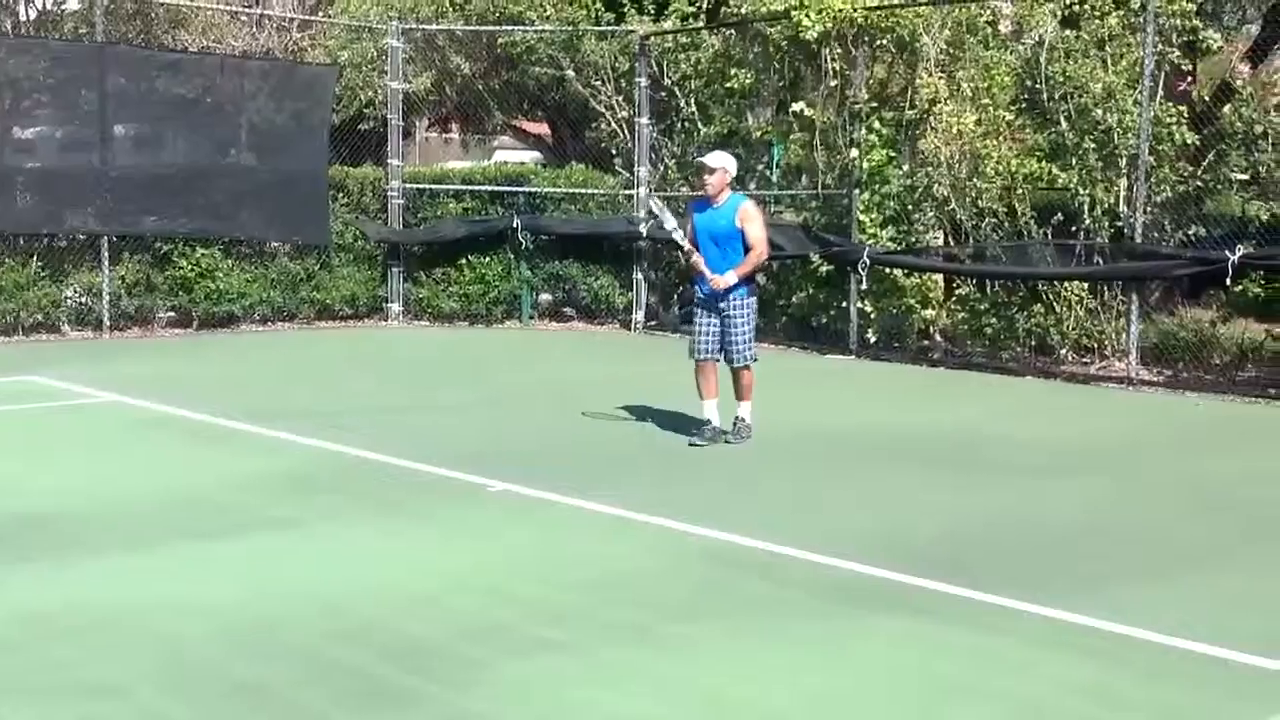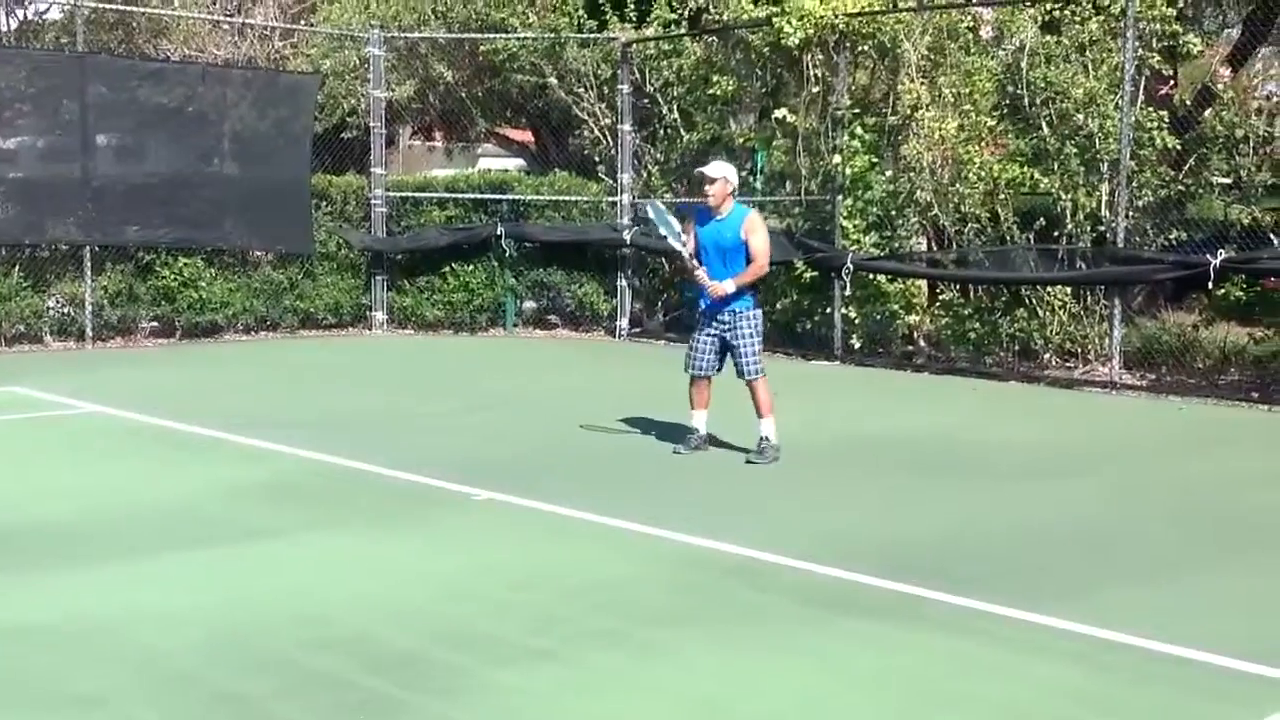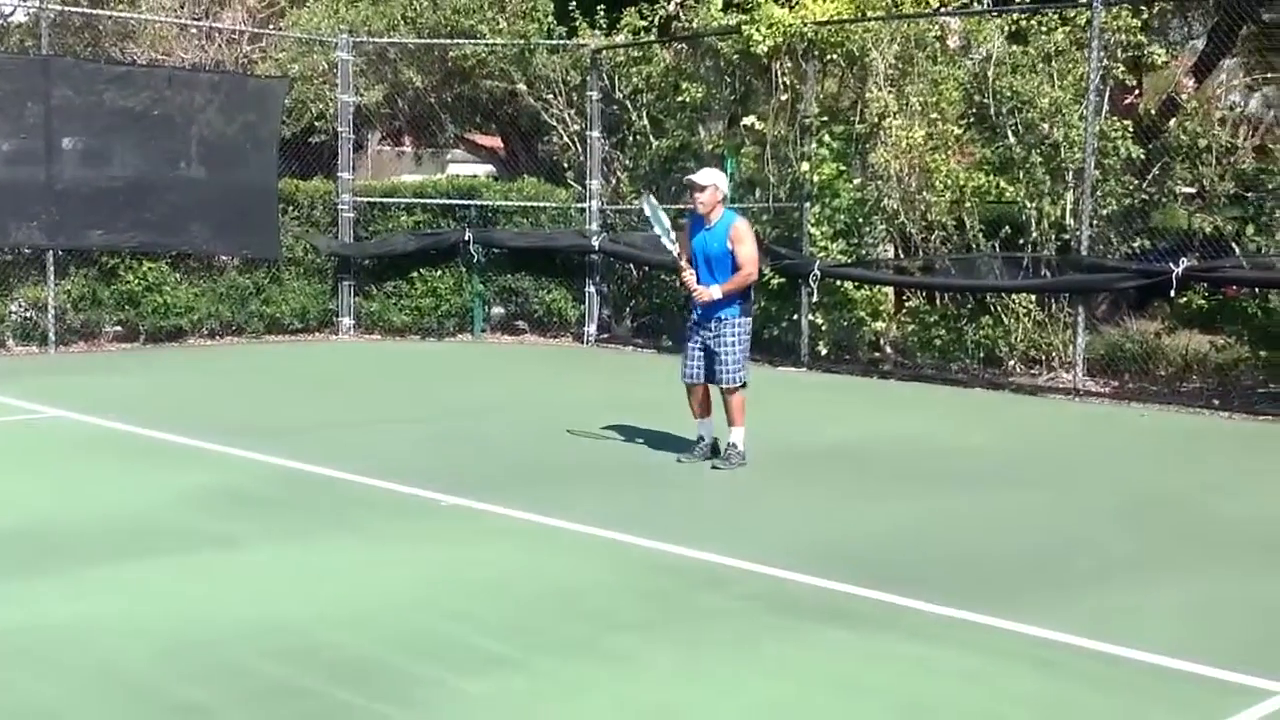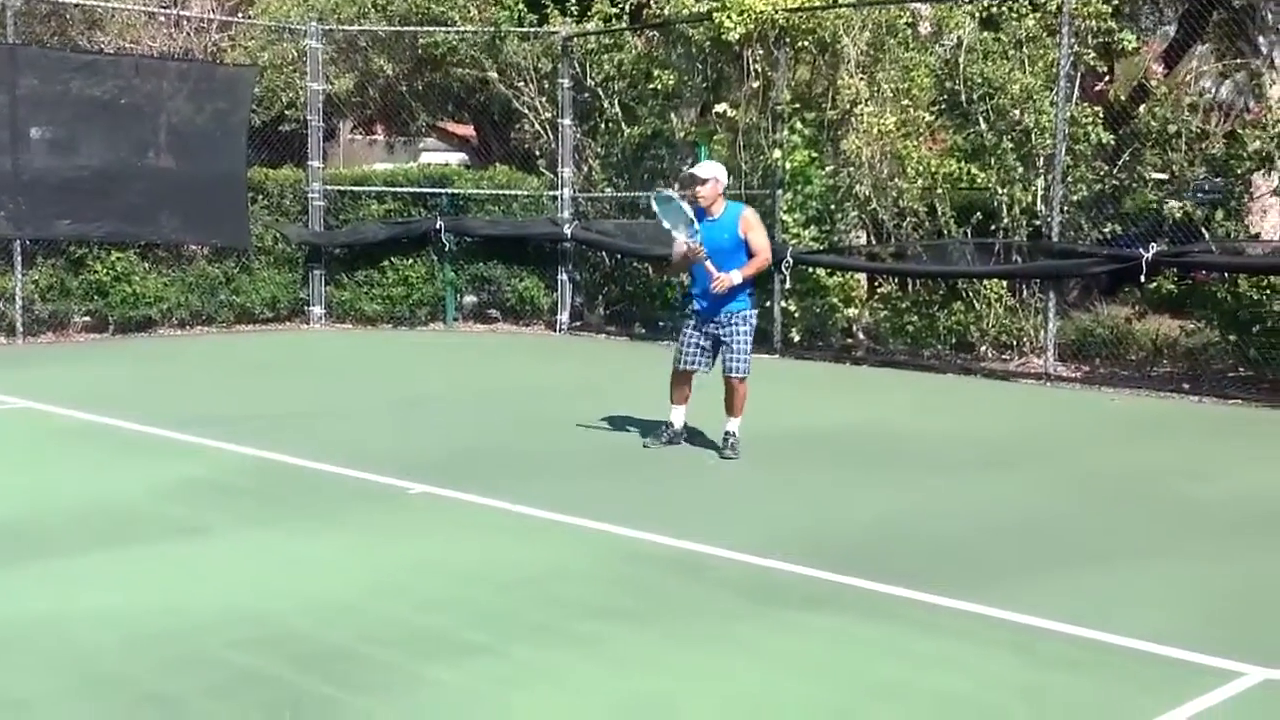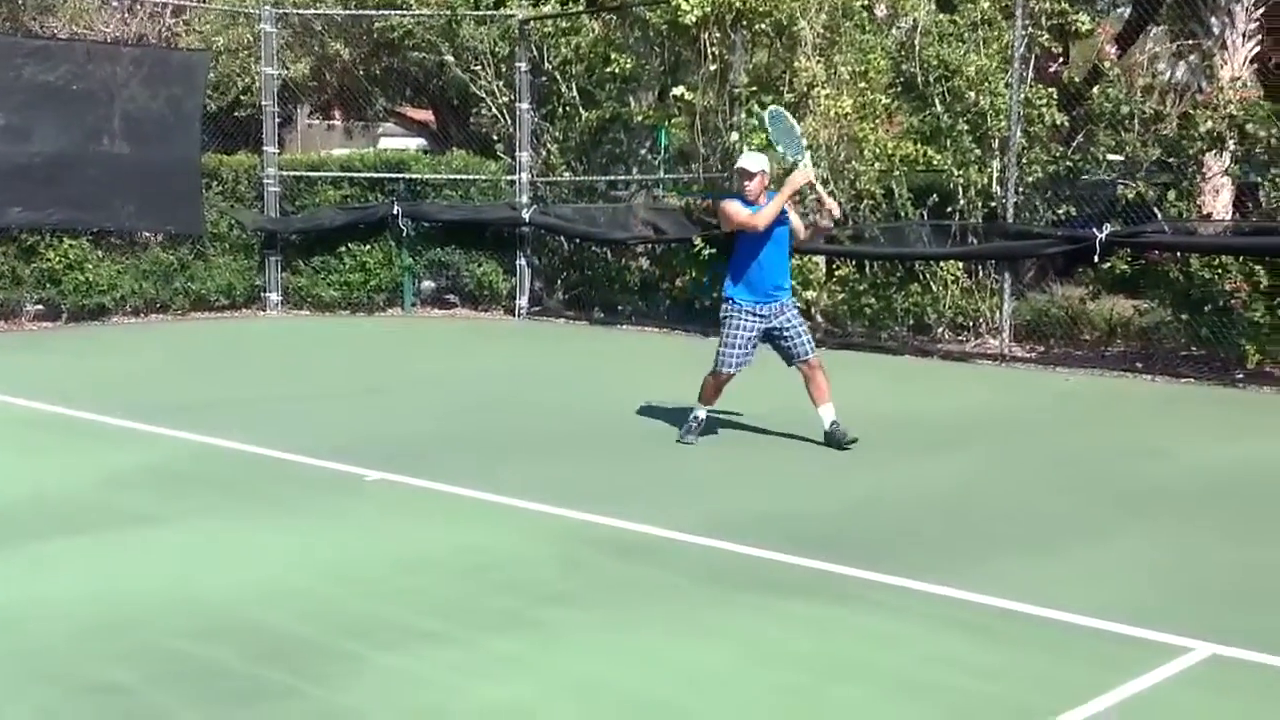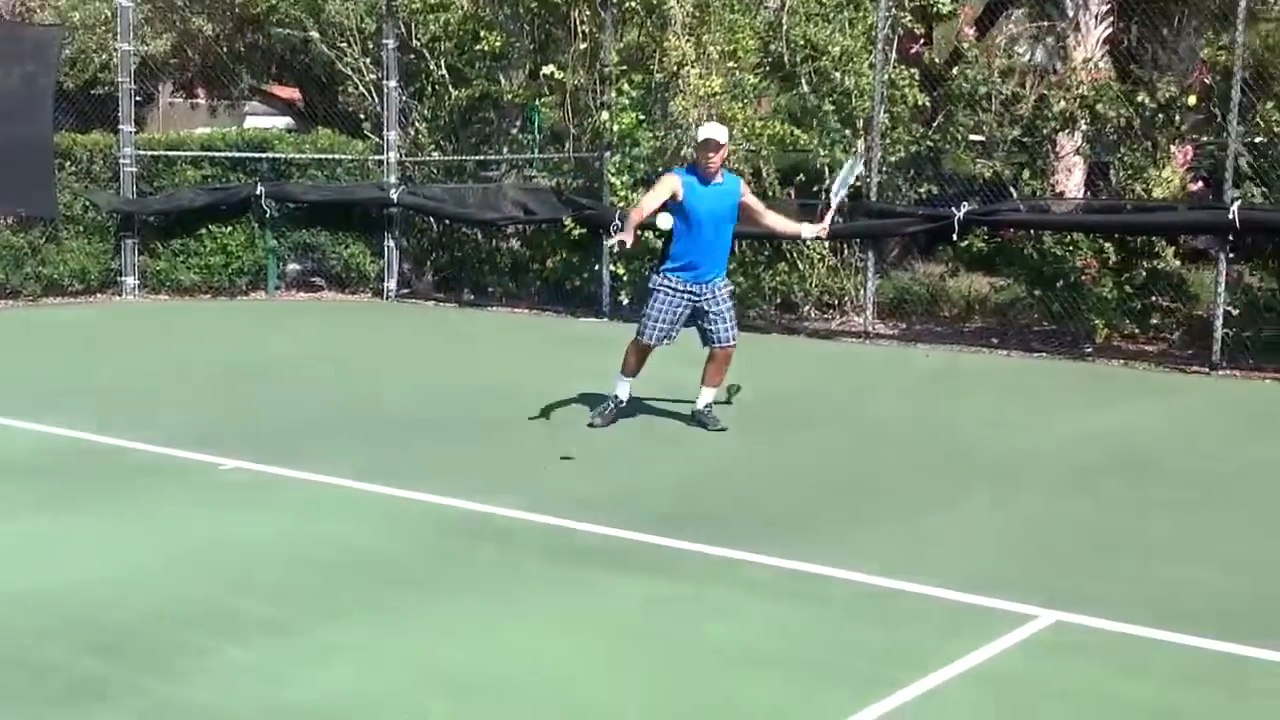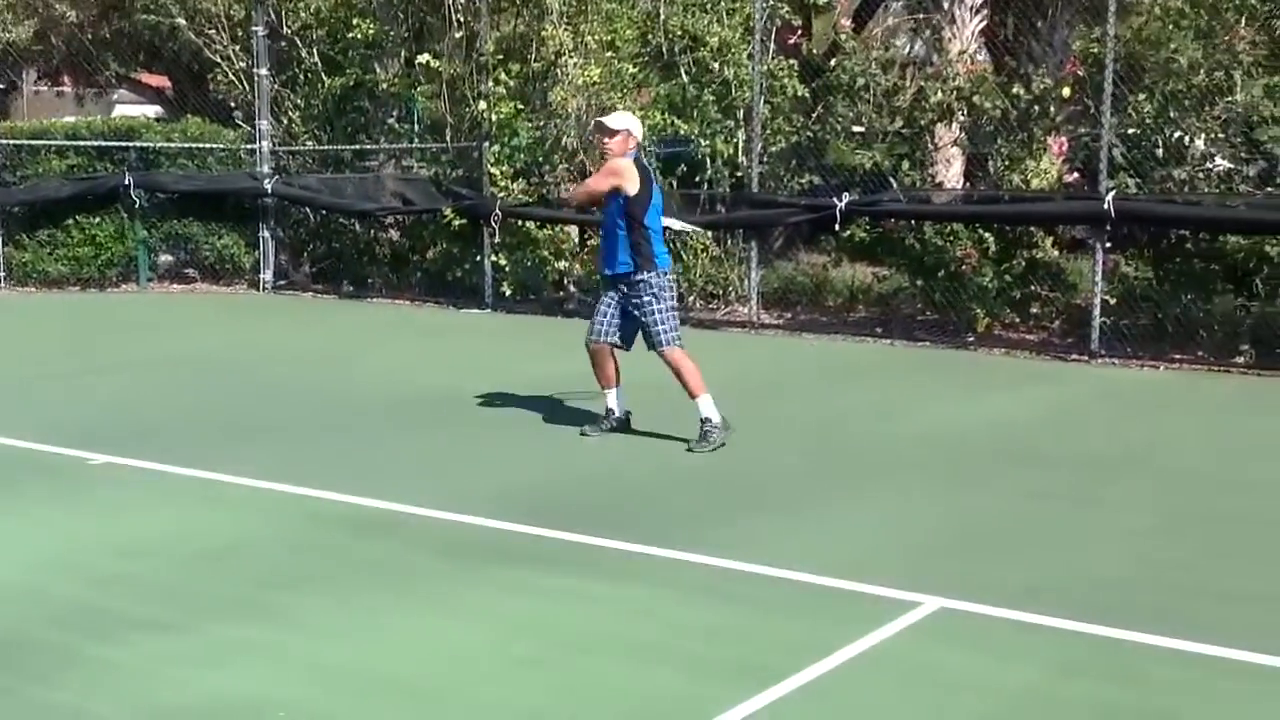
dt=0.5s
person 1, frame 1
left shoulder: (745, 208)
right shoulder: (697, 208)
left elbow: (760, 252)
right elbow: (690, 245)
left wrist: (730, 277)
right wrist: (693, 258)
left hip: (738, 296)
right hip: (705, 295)
left knee: (740, 362)
right knee: (703, 358)
left ankle: (743, 420)
right ankle: (713, 424)
person 1, frame 2
left shoulder: (749, 219)
right shoulder: (697, 218)
left elbow: (761, 264)
right elbow: (688, 257)
left wrist: (729, 285)
right wrist: (695, 270)
left hip: (743, 309)
right hip: (708, 309)
left knee: (753, 374)
right knee: (698, 373)
left ankle: (768, 440)
right ankle: (699, 432)
person 1, frame 3
left shoulder: (737, 226)
right shoulder: (693, 225)
left elbow: (750, 272)
right elbow: (686, 262)
left wrist: (716, 292)
right wrist: (687, 275)
left hip: (732, 317)
right hip: (701, 315)
left knee: (729, 384)
right knee: (693, 381)
left ankle: (736, 447)
right ankle: (707, 441)
person 1, frame 4
left shoulder: (744, 215)
right shoulder: (690, 217)
left elbow: (764, 257)
right elbow: (678, 264)
left wrist: (736, 275)
right wrist: (688, 257)
left hip: (738, 310)
right hip: (701, 309)
left knee: (735, 376)
right knee: (682, 369)
left ankle: (731, 433)
right ankle: (675, 427)
person 1, frame 5
left shoulder: (781, 202)
right shoulder: (730, 207)
left elbow: (804, 235)
right elbow: (758, 222)
left wrist: (828, 215)
right wrist: (789, 189)
left hip: (781, 303)
right hip: (743, 305)
left knee: (811, 361)
right knee: (725, 370)
left ankle: (830, 426)
right ankle: (698, 417)
person 1, frame 6
left shoulder: (736, 185)
right shoulder: (676, 180)
left elbow: (764, 216)
right elbow: (643, 206)
left wrist: (806, 229)
right wrist: (628, 230)
left hip: (714, 283)
right hip: (674, 280)
left knee: (724, 348)
right knee: (645, 341)
left ankle: (702, 406)
right ankle: (619, 399)
person 1, frame 7
left shoulder: (621, 166)
right shoulder: (634, 171)
left elbow: (576, 196)
left wrist: (586, 183)
left hip: (649, 276)
right hip: (622, 278)
left knee: (668, 349)
right knee: (597, 342)
left ankle: (713, 421)
right ankle: (616, 414)
